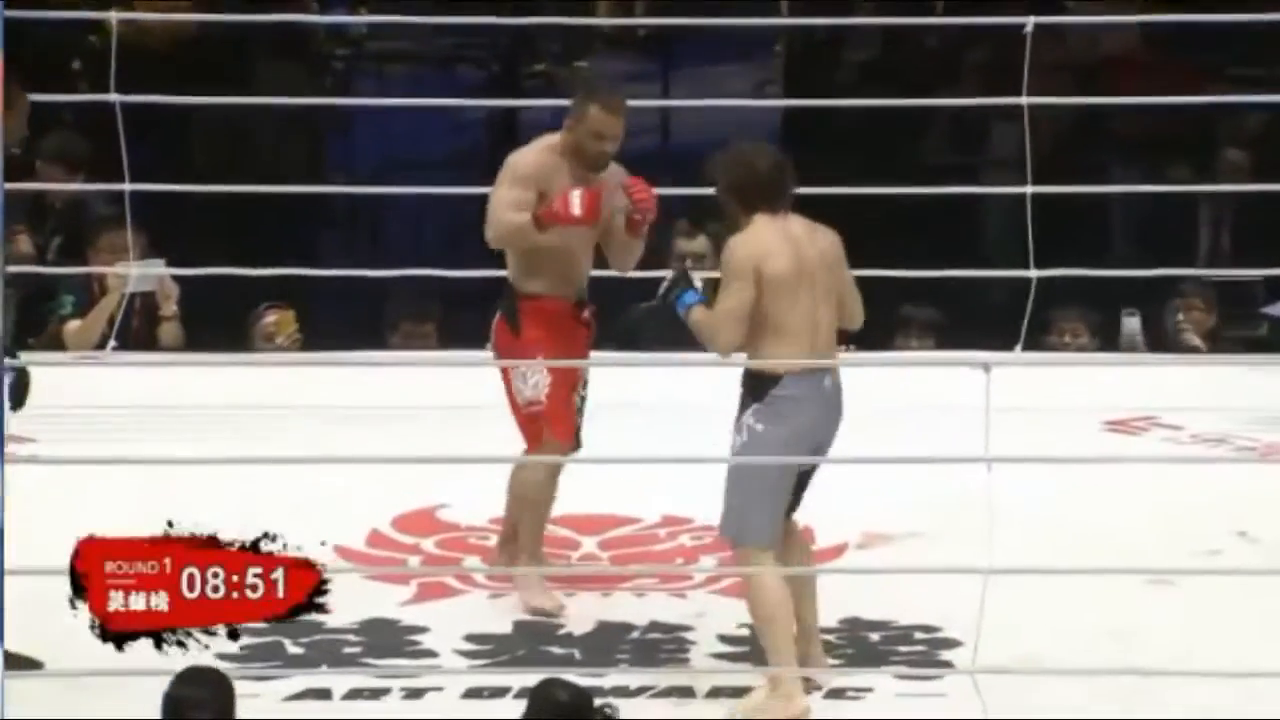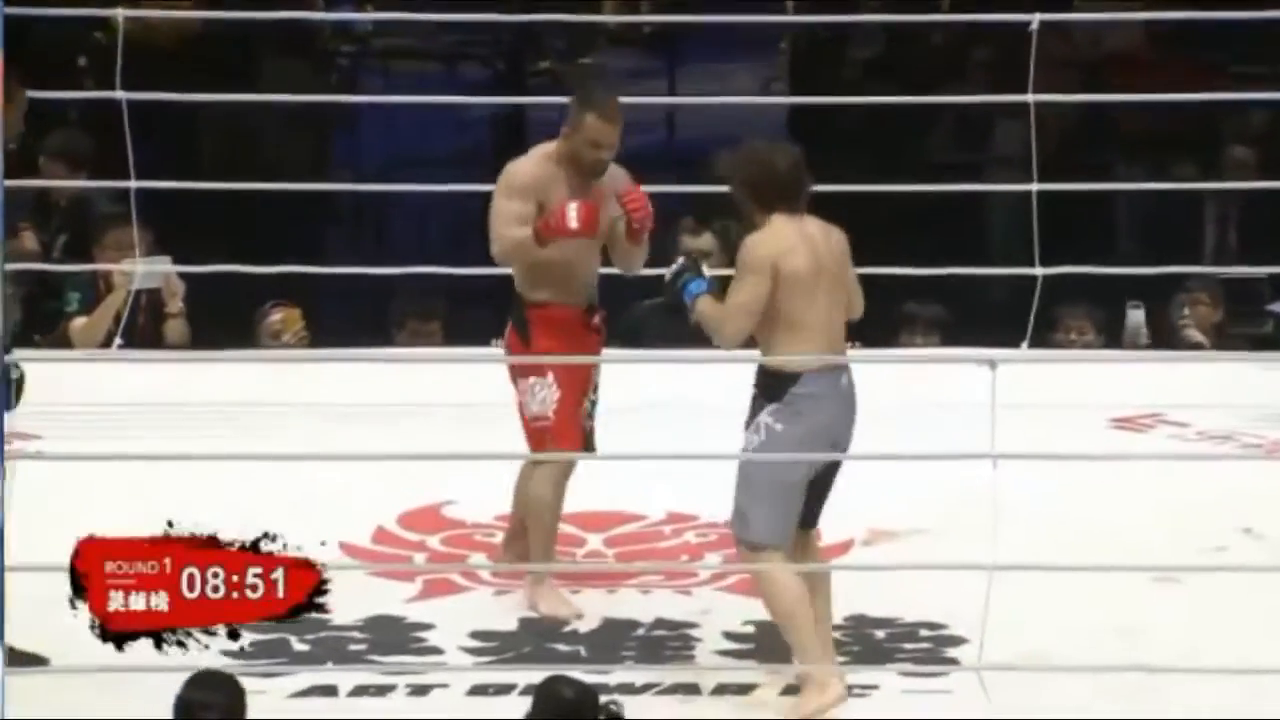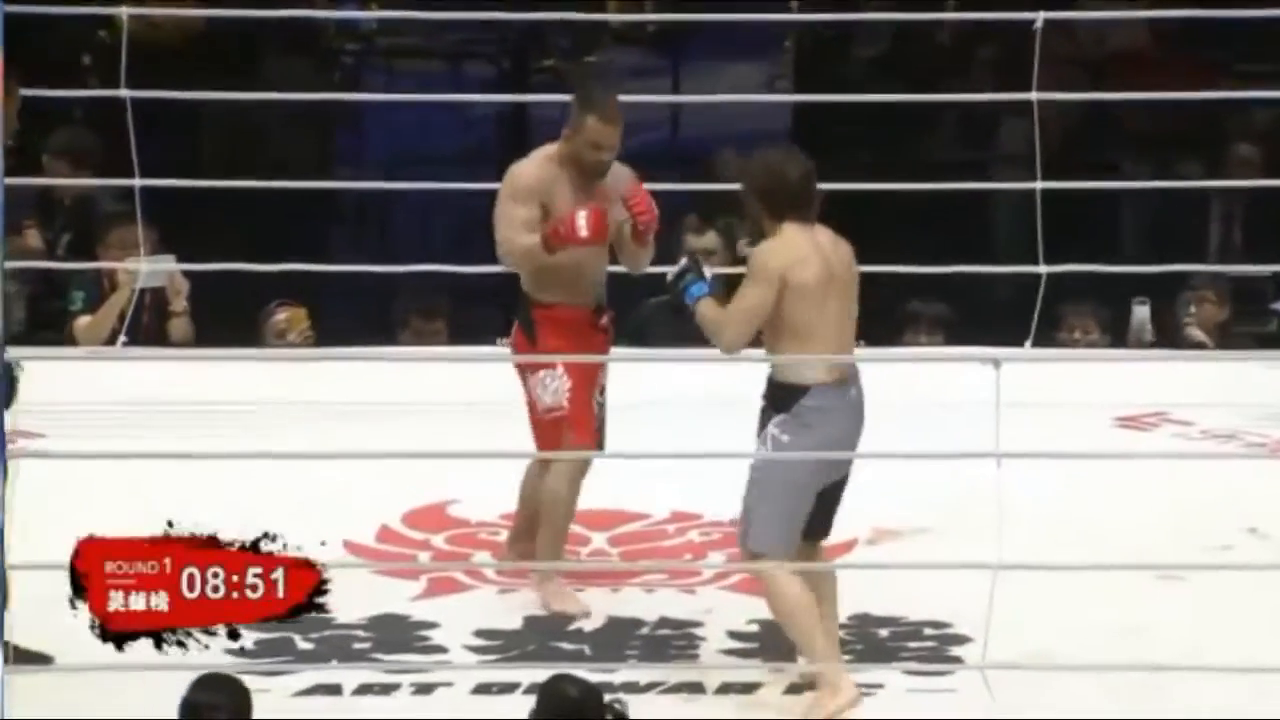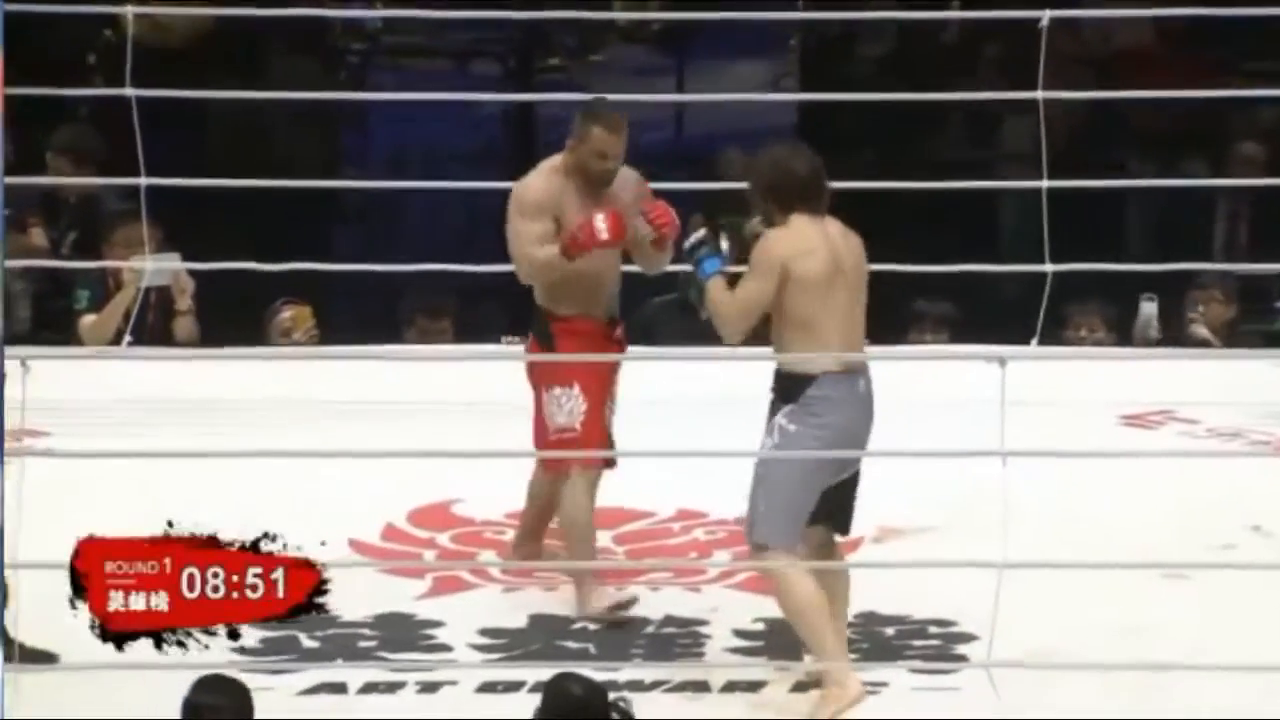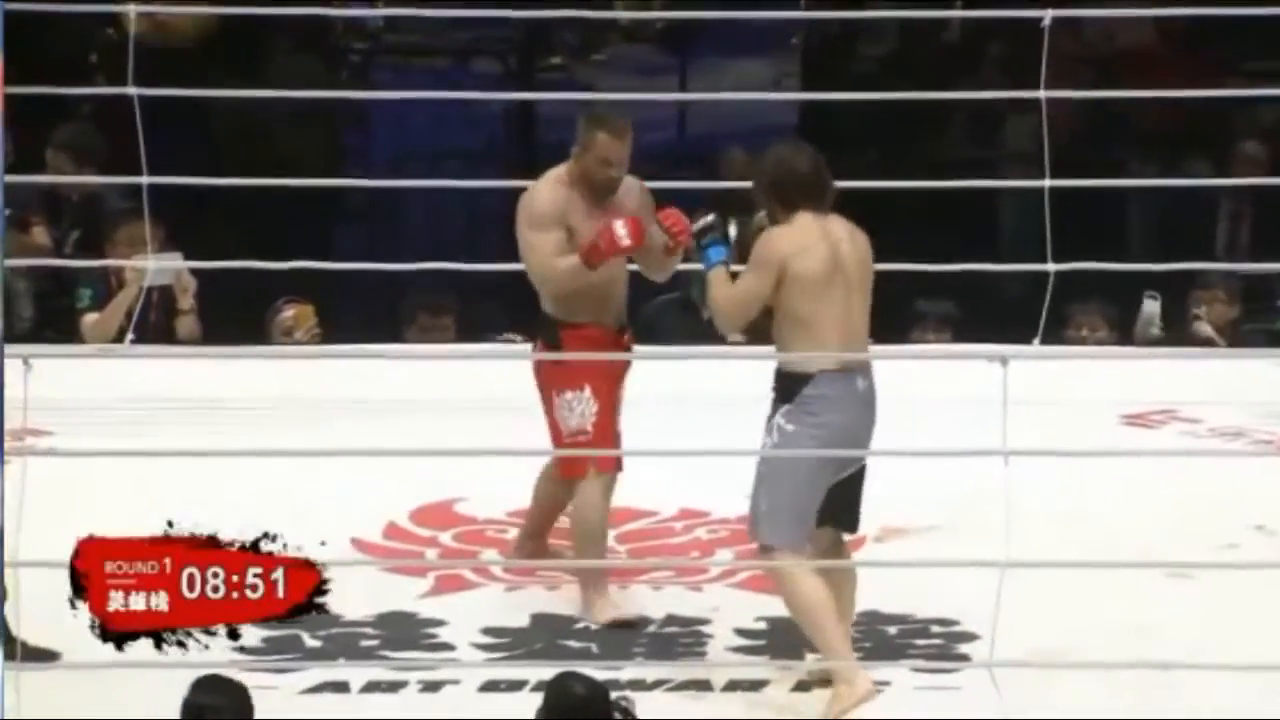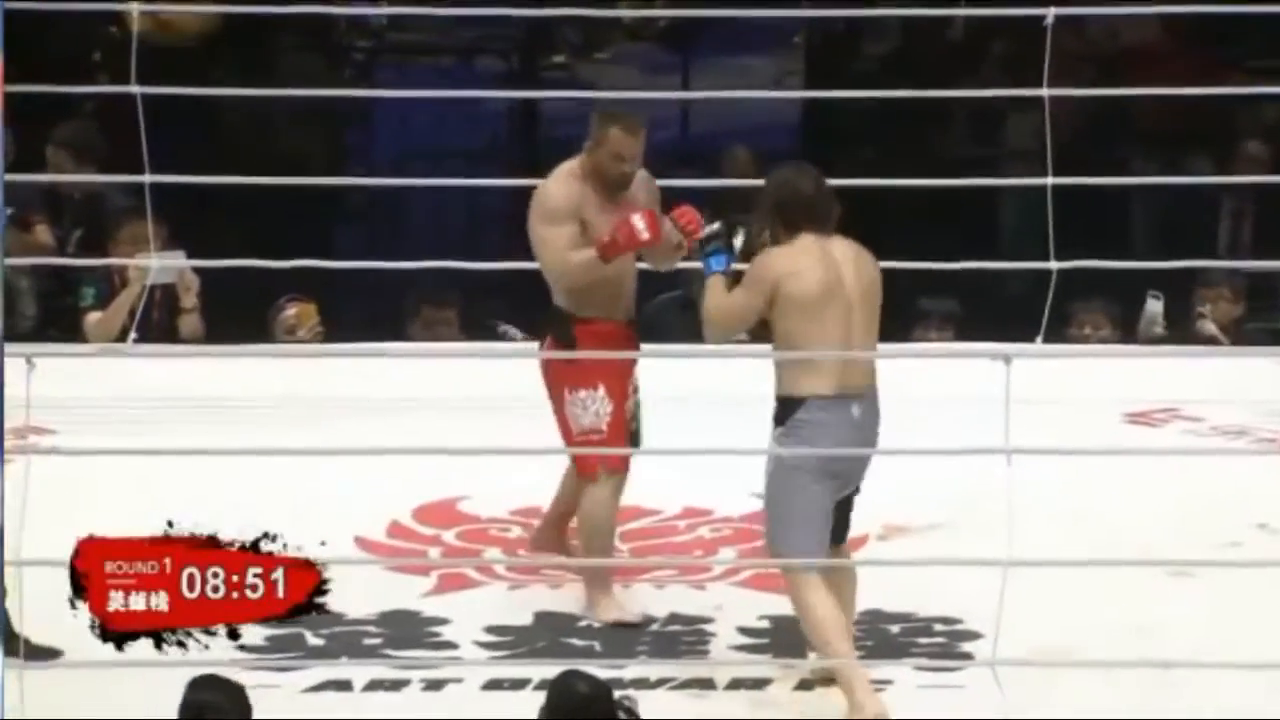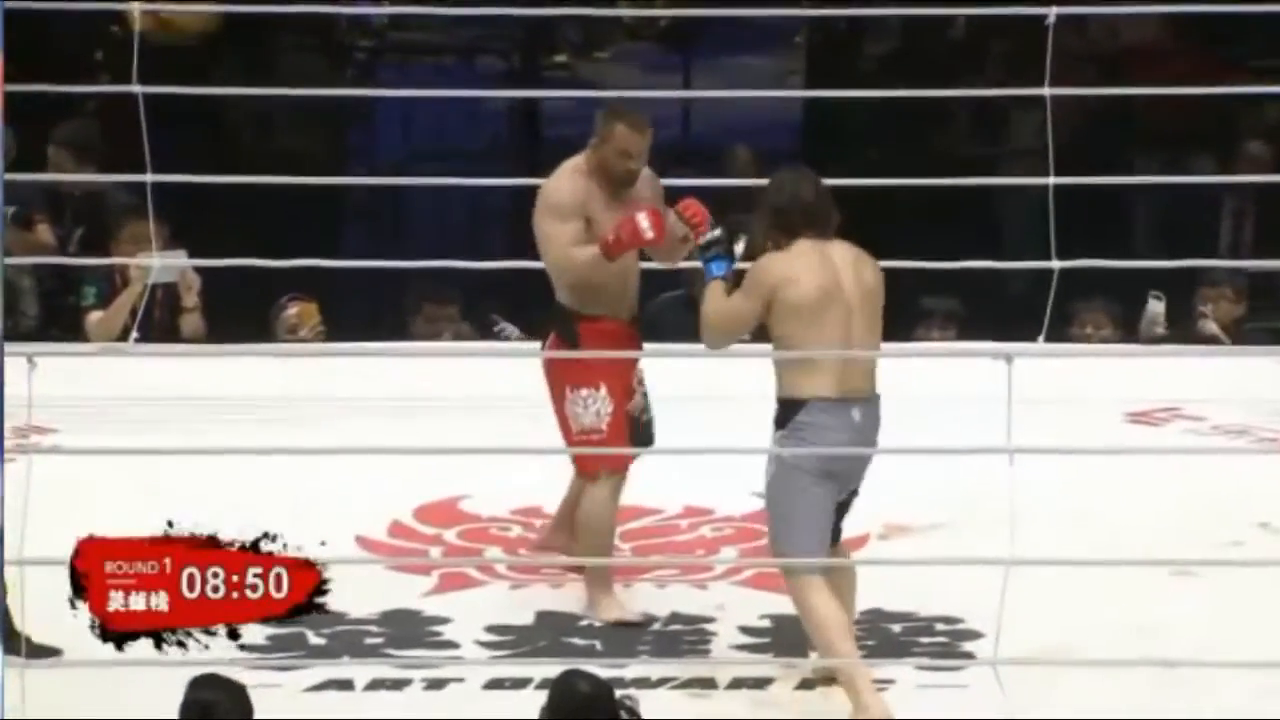
dt=0.1s
person 1, frame 1
left shoulder: (745, 246)
right shoulder: (824, 238)
left elbow: (724, 338)
right elbow: (852, 316)
left wrist: (685, 298)
left hip: (778, 399)
right hip: (824, 393)
left knee: (752, 547)
right knee: (777, 517)
right ankle: (809, 650)
person 1, frame 2
left shoulder: (763, 244)
right shoulder: (833, 236)
left elbow: (731, 330)
left wrist: (692, 287)
left hip: (793, 399)
right hip: (836, 392)
left knee: (763, 547)
right knee: (797, 532)
right ankle: (823, 659)
person 1, frame 3
left shoulder: (773, 254)
right shoulder: (839, 248)
left elbow: (730, 337)
left wrist: (694, 289)
left hip: (801, 412)
right hip: (845, 404)
left knee: (766, 555)
right knee: (804, 542)
right ankle: (828, 662)
person 1, frame 4
left shoulder: (778, 245)
right shoulder: (848, 240)
left elbow: (731, 325)
left wrist: (707, 263)
left hip: (810, 401)
right hip: (855, 396)
left knee: (774, 548)
right knee: (820, 535)
right ankle: (835, 657)
person 1, frame 5
left shoulder: (778, 242)
right shoulder: (855, 237)
left elbow: (729, 318)
left wrist: (714, 253)
left hip: (810, 400)
right hip: (858, 394)
left knee: (782, 549)
right knee: (829, 536)
right ankle: (839, 655)
person 1, frame 6
left shoulder: (774, 264)
right shoulder: (863, 261)
left elbow: (716, 328)
left wrist: (716, 263)
left hip: (809, 422)
right hip: (861, 415)
left knee: (801, 570)
right knee: (829, 542)
right ankle: (843, 657)
person 1, frame 7
left shoulder: (773, 269)
right shoulder: (866, 266)
left elbow: (714, 334)
left wrist: (716, 267)
left hip: (810, 425)
right hip: (862, 418)
left knee: (805, 573)
right knee: (825, 540)
right ankle: (842, 654)
person 2, frame 1
left shoulder: (612, 178)
right shoulder: (529, 163)
left elbow: (622, 262)
right elbow: (496, 232)
left wrist: (637, 221)
right wrist: (548, 214)
left hip: (574, 317)
right hip: (528, 319)
left knee: (552, 443)
right knee: (548, 442)
left ankle: (511, 544)
right ankle: (526, 569)
person 2, frame 2
left shoulder: (617, 181)
right shoulder: (527, 174)
left elbow: (630, 265)
right elbow: (501, 247)
left wrist: (637, 228)
right wrist: (549, 230)
left hip: (585, 323)
right hip: (537, 327)
left knee: (554, 449)
right knee: (557, 453)
left ankle: (518, 542)
right ankle: (540, 581)
person 2, frame 3
left shoulder: (622, 180)
right shoulder: (530, 176)
left elbow: (636, 263)
right elbow: (509, 252)
left wrist: (643, 230)
right wrist: (557, 235)
left hip: (592, 324)
right hip: (544, 327)
left knee: (560, 446)
right knee: (569, 449)
left ankle: (523, 542)
right ankle: (550, 578)
person 2, frame 4
left shoulder: (630, 186)
right shoulder: (538, 189)
left elbow: (652, 265)
right elbow: (527, 267)
left wrist: (661, 236)
right wrist: (576, 243)
left hip: (605, 334)
right hip: (560, 339)
left knee: (561, 455)
right knee: (582, 464)
left ankle: (527, 543)
right ankle: (588, 589)
person 2, frame 5
left shoulder: (633, 193)
right shoulder: (545, 199)
left elbow: (658, 271)
right elbow: (546, 278)
left wrist: (671, 243)
right wrist: (596, 252)
left hip: (612, 340)
right hip: (568, 345)
left knee: (573, 457)
right knee: (596, 468)
left ankle: (531, 541)
right ankle: (595, 594)
person 2, frame 6
left shoulder: (641, 186)
right shoulder: (558, 194)
left elbow: (661, 260)
right elbow: (560, 272)
left wrist: (680, 236)
right wrist: (612, 246)
left hip: (619, 334)
right hip: (578, 341)
left knee: (598, 454)
right knee: (606, 467)
left ankle: (549, 532)
right ankle: (600, 593)
person 2, frame 7
left shoulder: (644, 184)
right shoulder: (563, 190)
left elbow: (666, 257)
right elbow: (564, 268)
left wrist: (686, 230)
right wrist: (616, 244)
left hip: (621, 332)
right hip: (580, 340)
left knee: (622, 448)
right knee: (605, 467)
left ankle: (562, 533)
right ankle: (599, 593)
